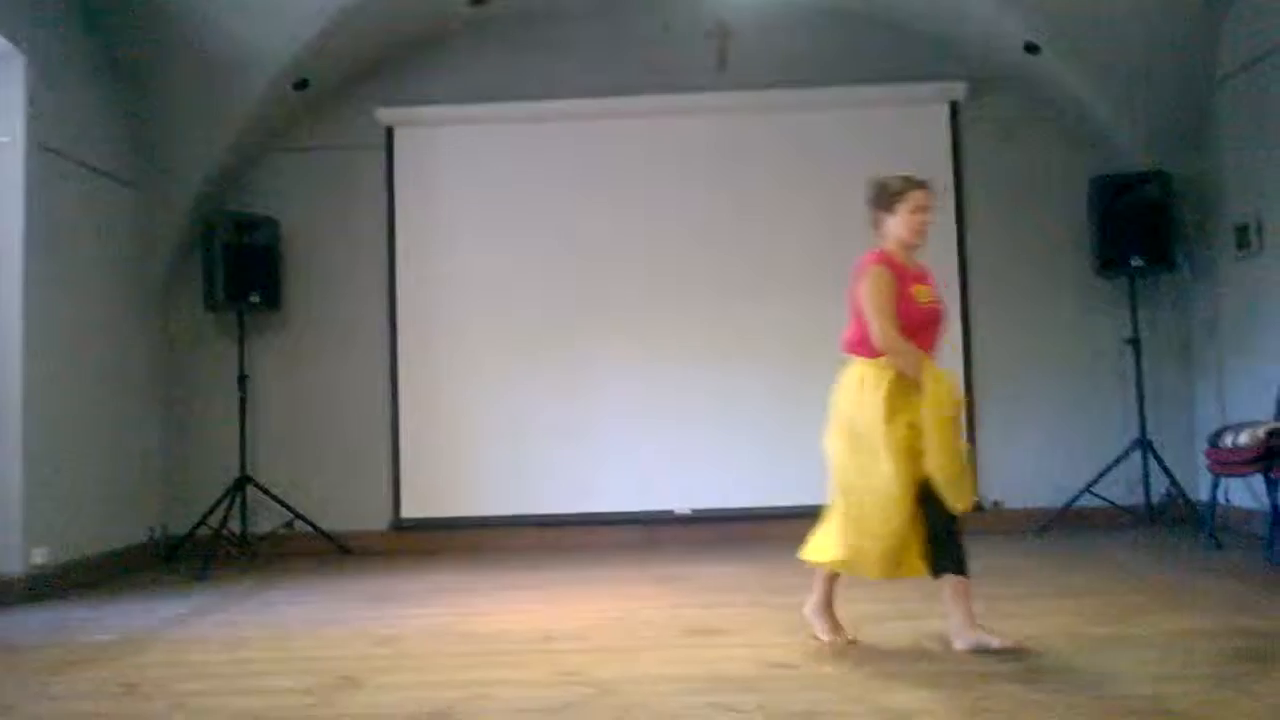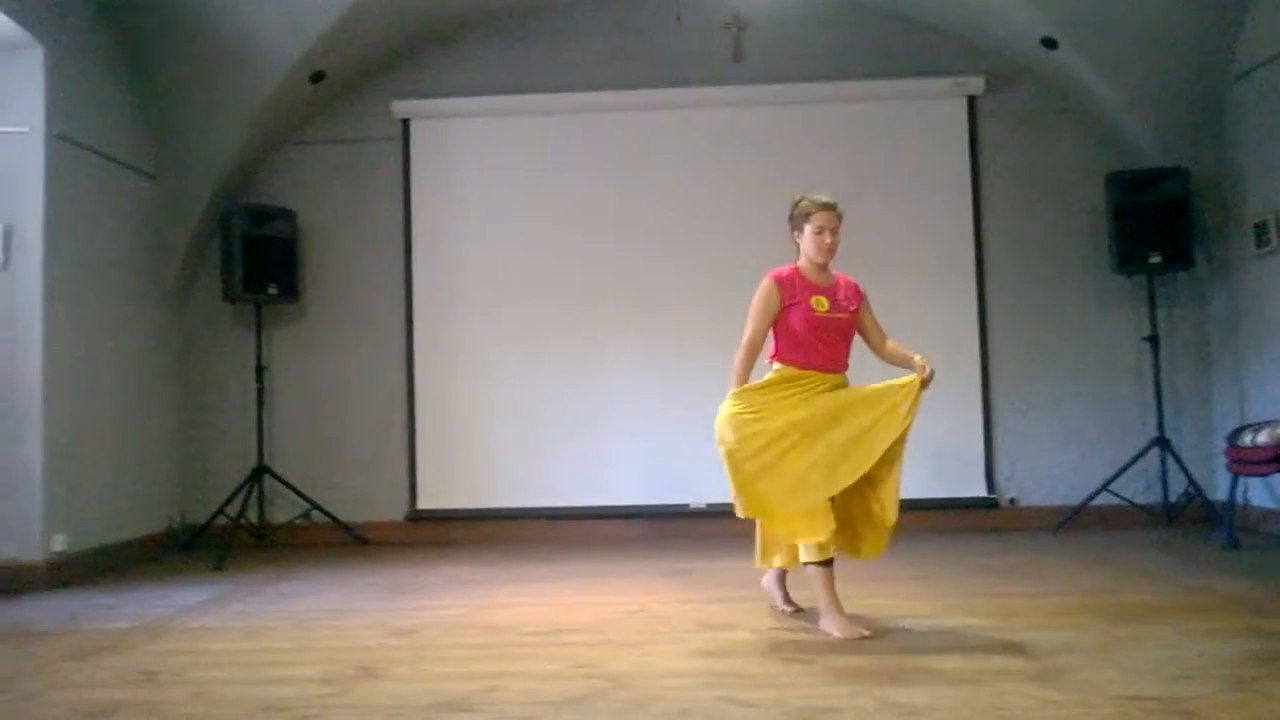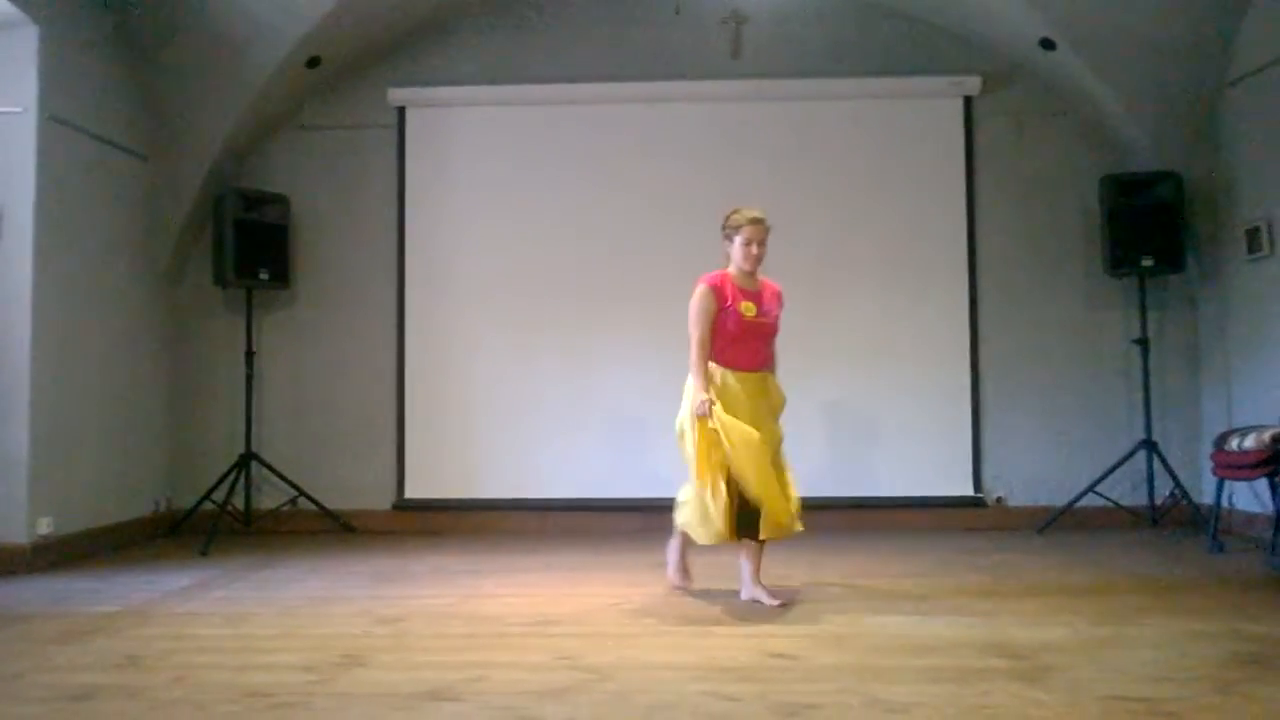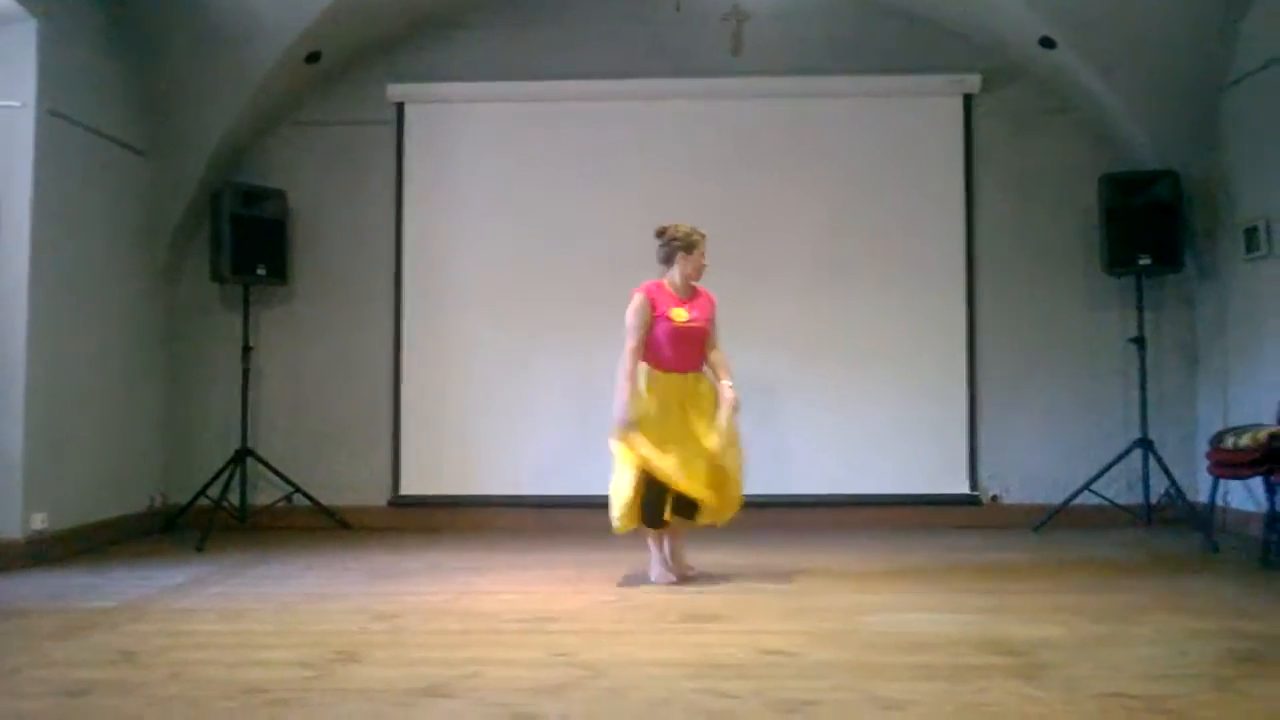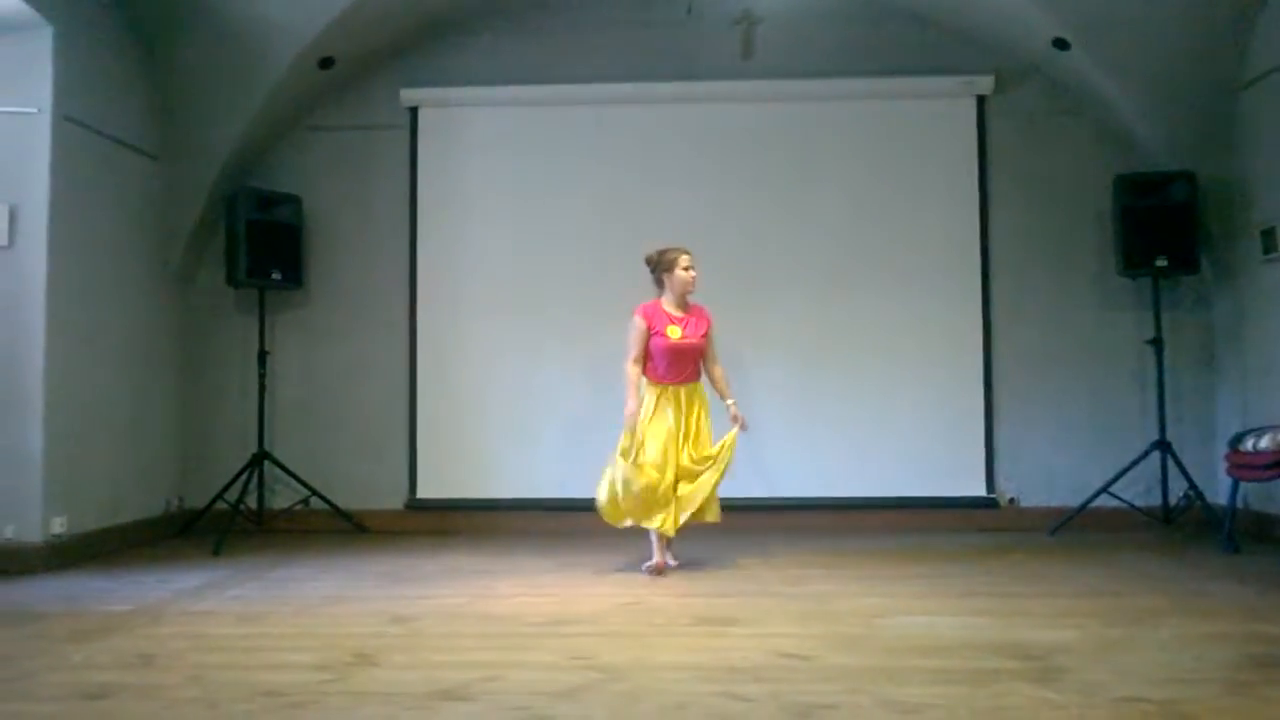
dt=0.5s
person 1, frame 1
left shoulder: (921, 273)
right shoulder: (876, 269)
right elbow: (886, 340)
left hip: (914, 398)
right hip: (875, 395)
left knee: (940, 508)
right knee: (869, 505)
left ankle: (963, 627)
right ankle: (819, 603)
person 1, frame 2
left shoulder: (850, 290)
right shoulder: (778, 284)
left elbow: (881, 343)
right elbow: (752, 341)
left wrist: (915, 362)
right wrist: (734, 397)
left hip: (838, 398)
right hip: (789, 396)
left knee: (831, 495)
right knee: (810, 495)
left ankle: (775, 576)
right ankle: (830, 610)
person 1, frame 3
left shoulder: (773, 293)
right shoulder: (711, 288)
right elbow: (699, 345)
left wrist: (773, 396)
right wrist: (699, 390)
left hip: (758, 395)
right hip: (718, 391)
left knee: (756, 484)
right knee: (713, 480)
left ankle: (752, 581)
right ankle: (677, 548)
person 1, frame 4
left shoulder: (705, 300)
right shoulder: (647, 295)
left elbow: (711, 349)
right elbow: (633, 351)
left wrist: (725, 383)
right wrist: (625, 400)
left hip: (695, 393)
right hip: (655, 391)
left knee: (697, 470)
right knee: (656, 472)
left ankle: (673, 549)
right ankle: (658, 560)
person 1, frame 5
left shoulder: (702, 316)
right shoulder: (646, 314)
left elbow: (711, 363)
right elbow: (634, 363)
left wrist: (730, 402)
right wrist: (632, 401)
left hip: (691, 402)
right hip: (656, 401)
left knee: (686, 474)
right knee: (655, 472)
left ankle: (666, 546)
right ankle: (657, 551)
